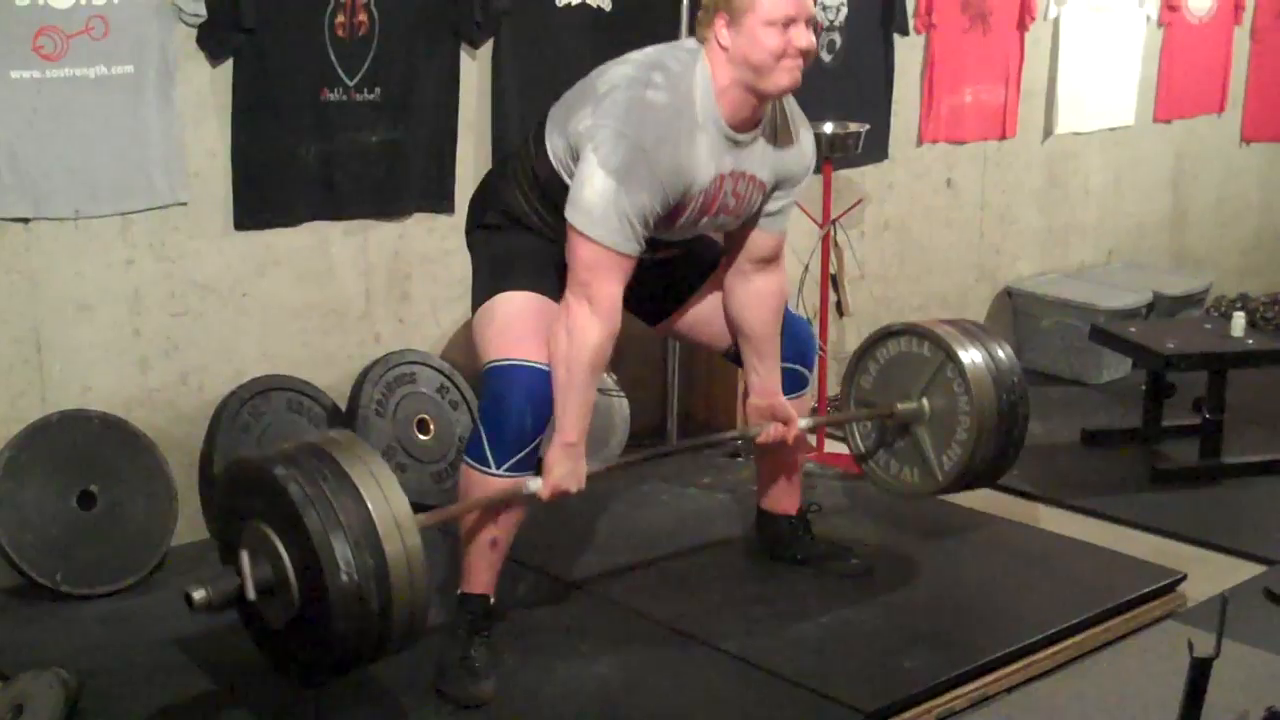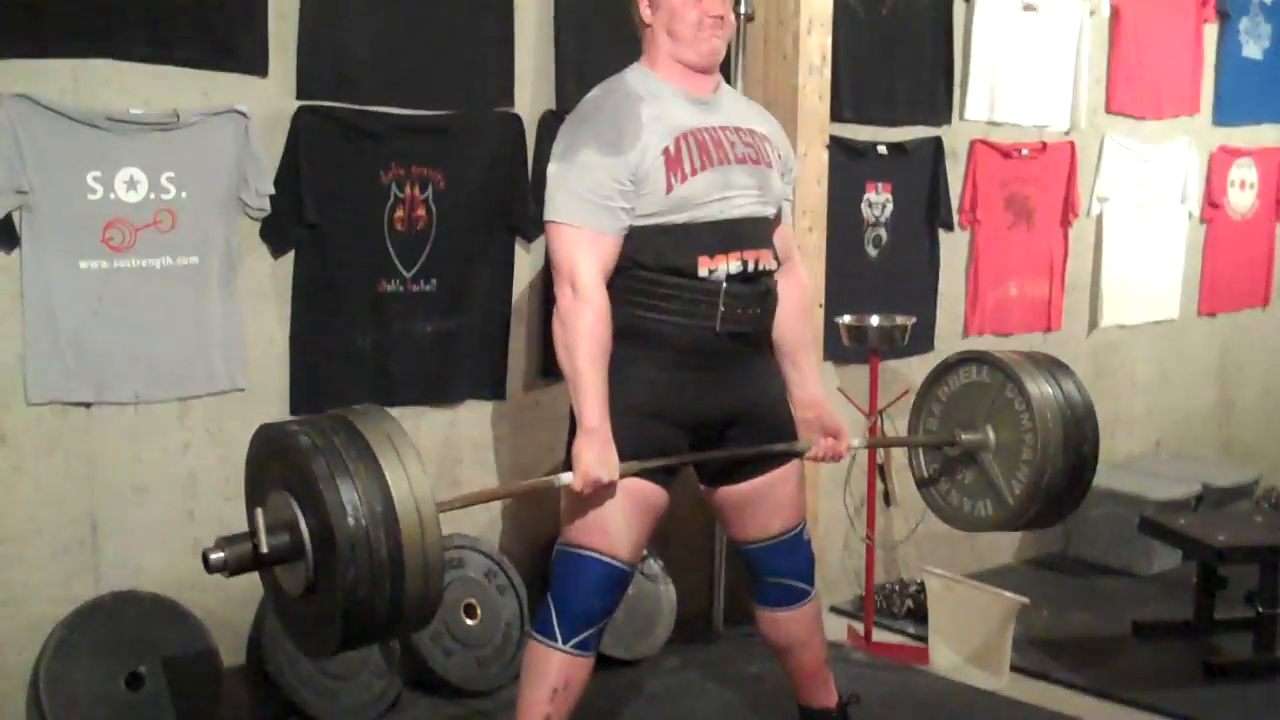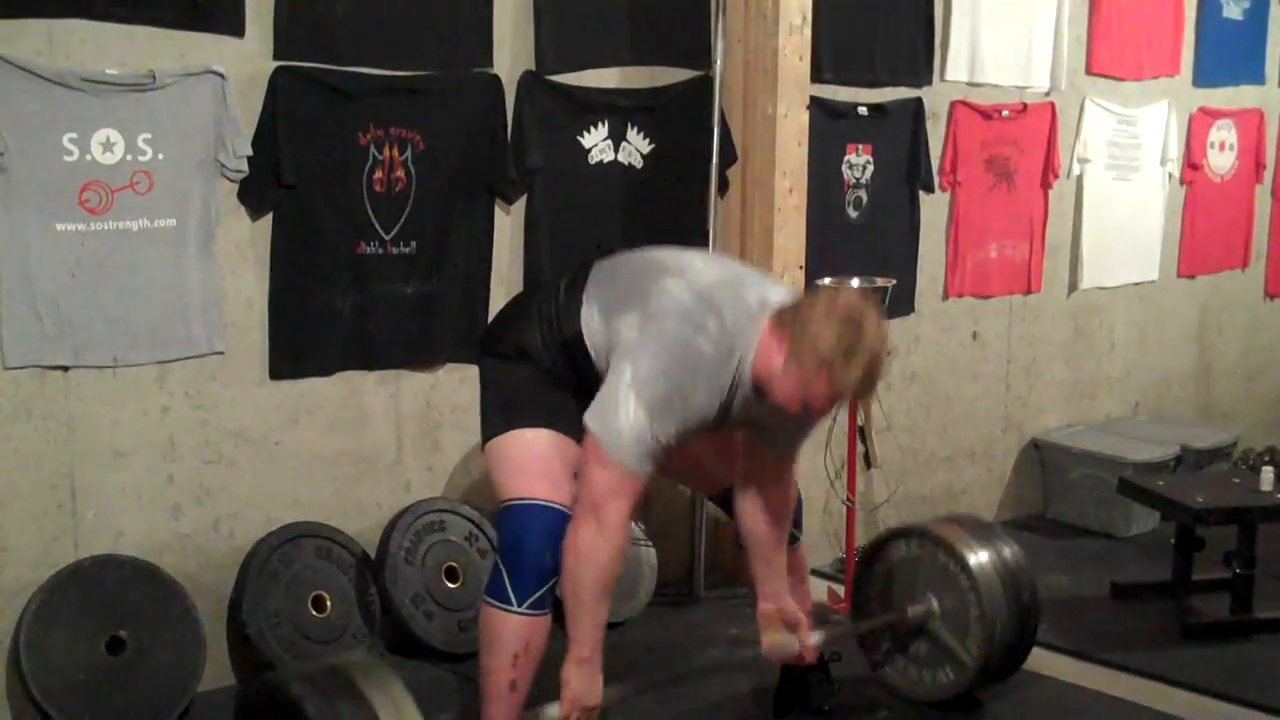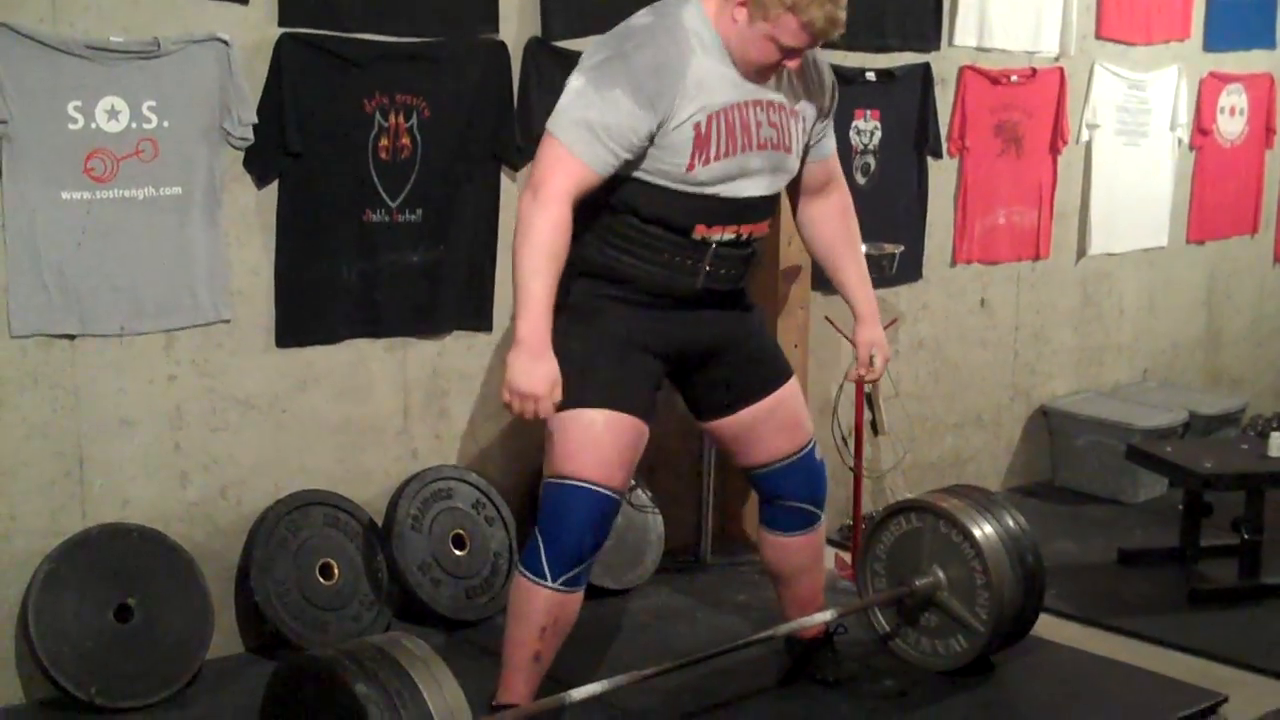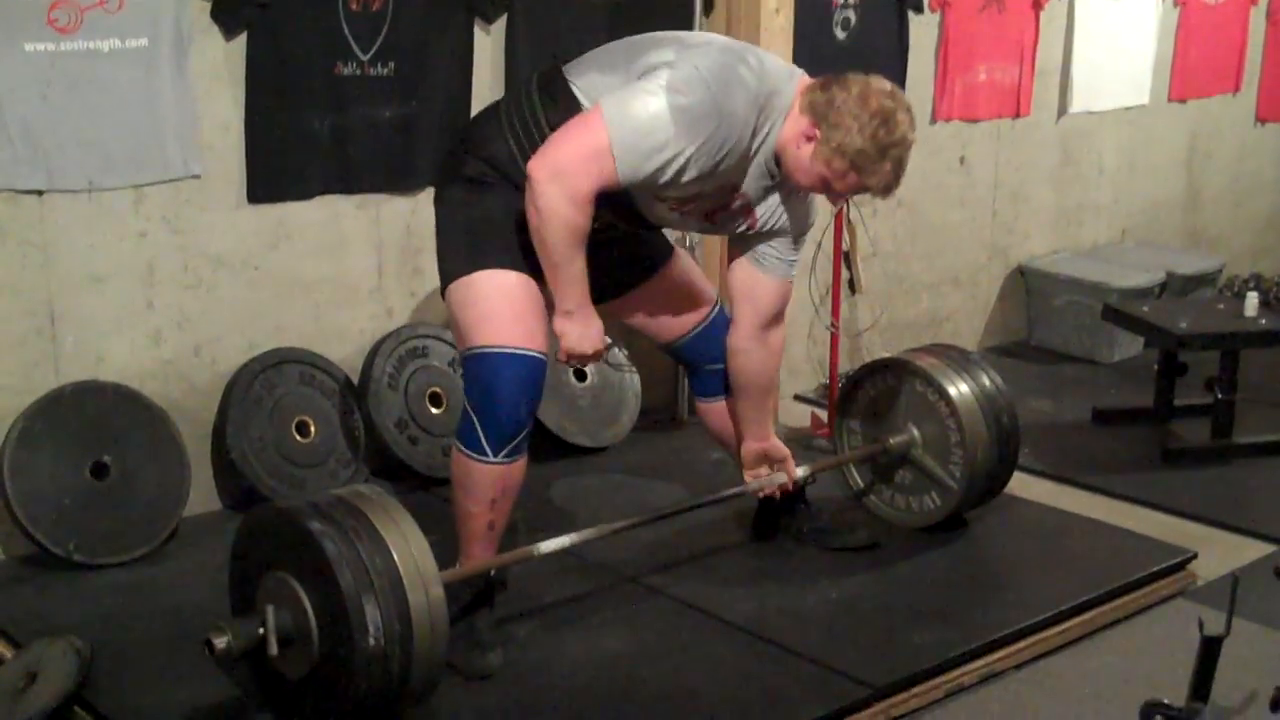
dt=1s
person 1, frame 1
left shoulder: (789, 138)
right shoulder: (644, 121)
left elbow: (756, 267)
right elbow: (594, 304)
left wrist: (764, 389)
right wrist: (570, 443)
left hip: (659, 240)
right hip: (529, 228)
left knee: (787, 345)
right knee: (519, 397)
left ankle: (783, 526)
right ankle: (472, 617)
person 1, frame 2
left shoulder: (759, 126)
right shoulder: (611, 120)
left elbow: (787, 269)
right elbow: (580, 288)
left wrist: (808, 395)
right wrist: (593, 429)
left hip: (747, 373)
right hip: (643, 377)
left knee: (786, 566)
right knee: (589, 585)
person 1, frame 3
left shoulder: (810, 362)
right shoulder: (681, 355)
left elbow: (765, 484)
right elbow: (601, 515)
left wrist: (773, 597)
right wrist: (583, 660)
left hip: (628, 347)
right hip: (540, 360)
left knee: (780, 506)
right knee: (537, 537)
person 1, frame 4
left shoulder: (807, 77)
right shoulder: (644, 58)
left elbow: (821, 194)
right elbow: (549, 196)
left wrist: (865, 310)
right wrist: (531, 342)
left hip: (722, 306)
right hip: (616, 304)
left knee: (797, 477)
right knee: (577, 513)
left ankle: (814, 653)
right ankle: (510, 708)
person 1, frame 5
left shoulder: (784, 198)
right shoulder: (720, 97)
left elbow: (757, 328)
right elbow: (557, 172)
left wrist: (757, 439)
right wrist: (573, 310)
left hip: (605, 212)
right hip: (507, 184)
left knee: (713, 340)
right knee: (508, 384)
left ankle: (782, 509)
right ankle: (471, 593)
